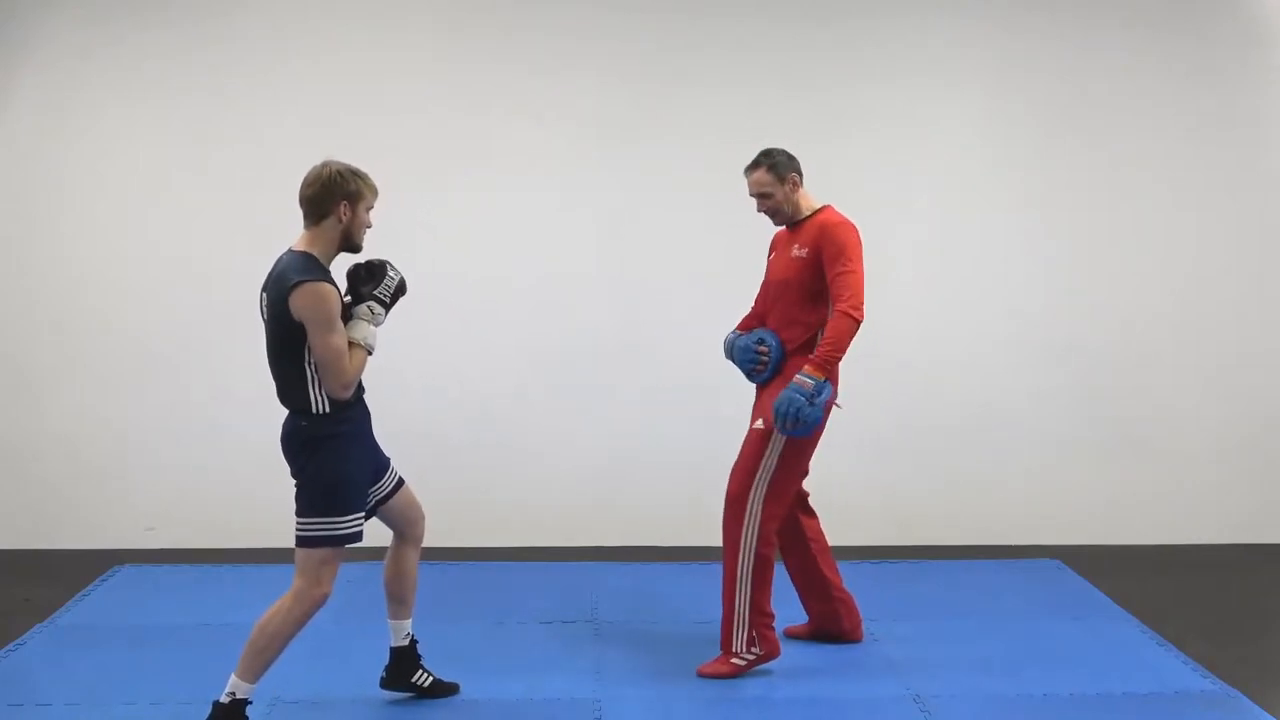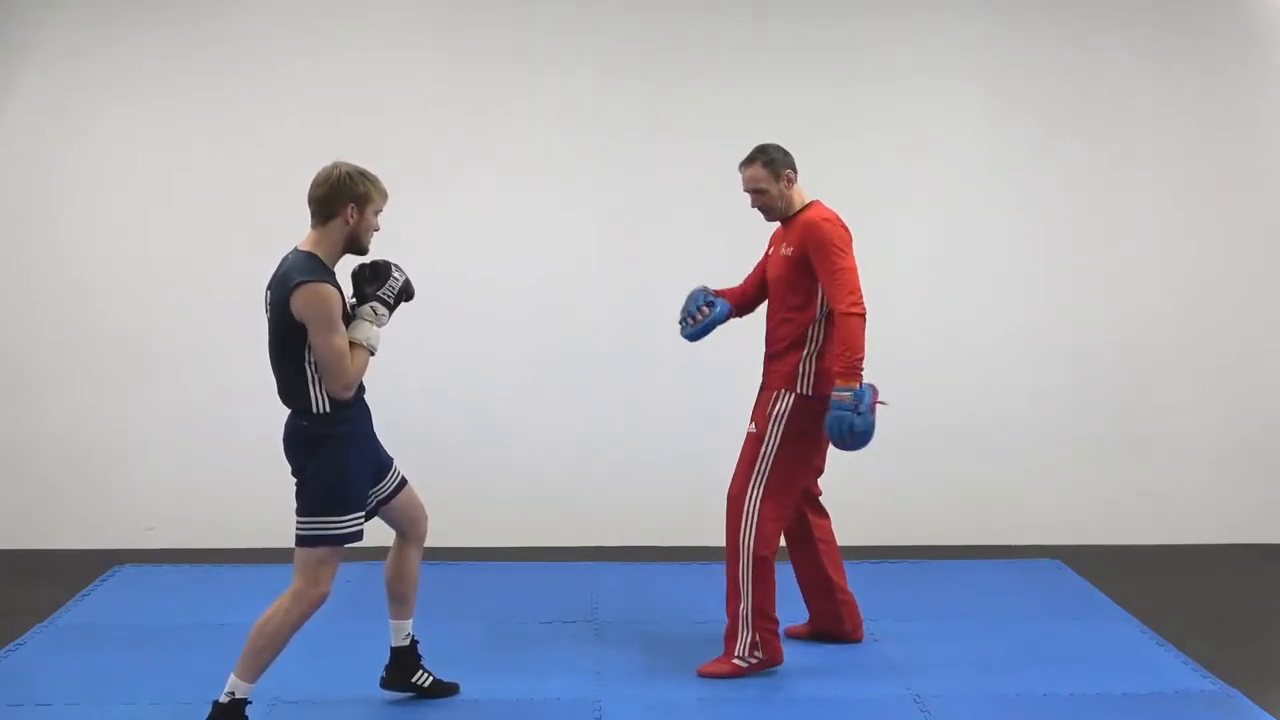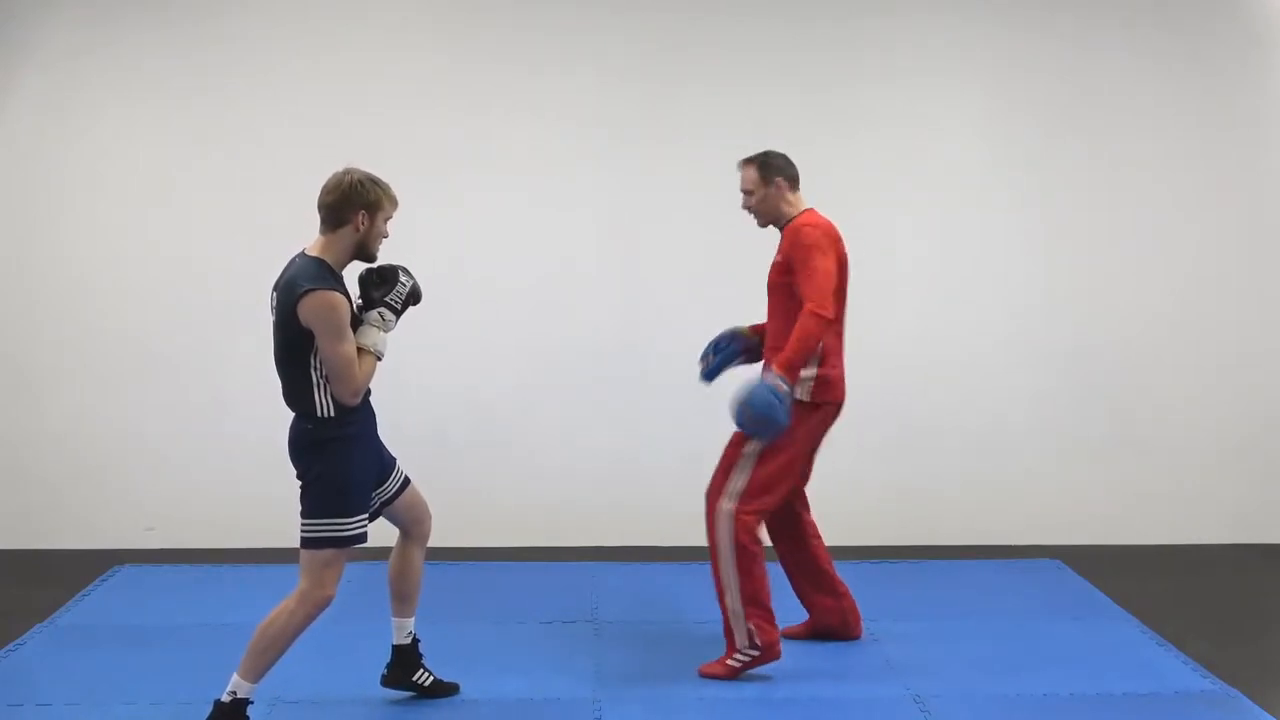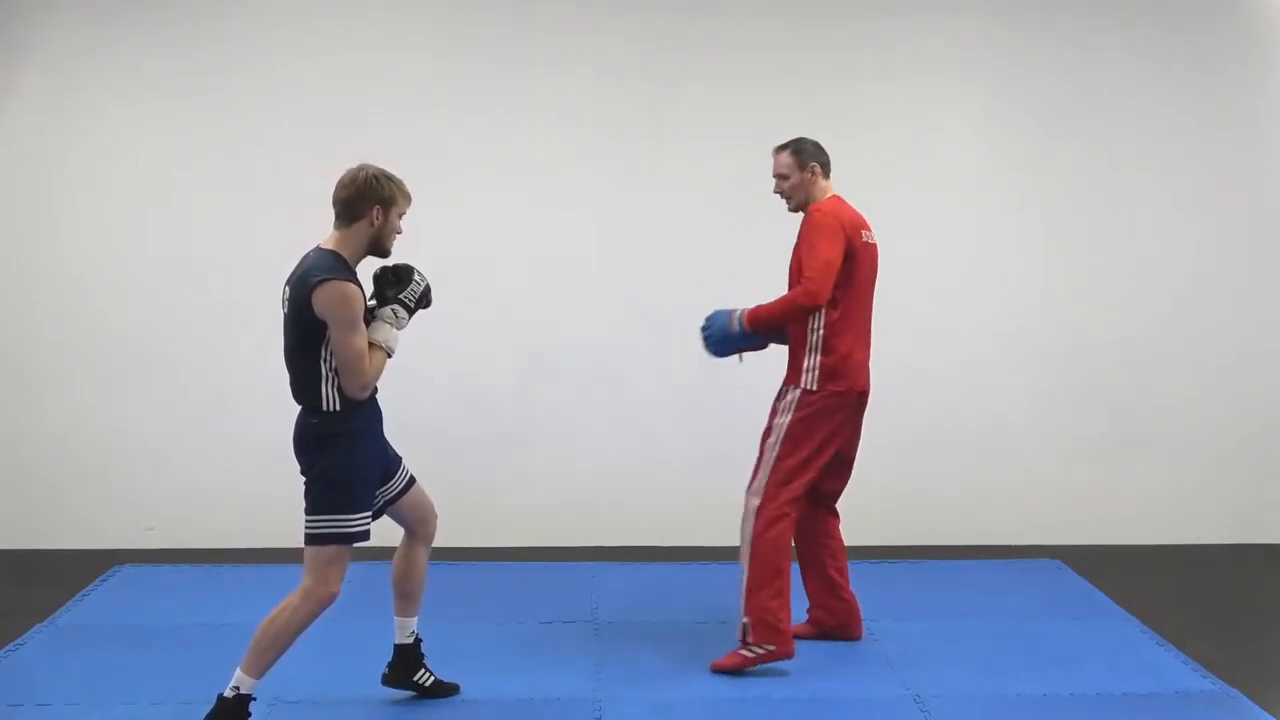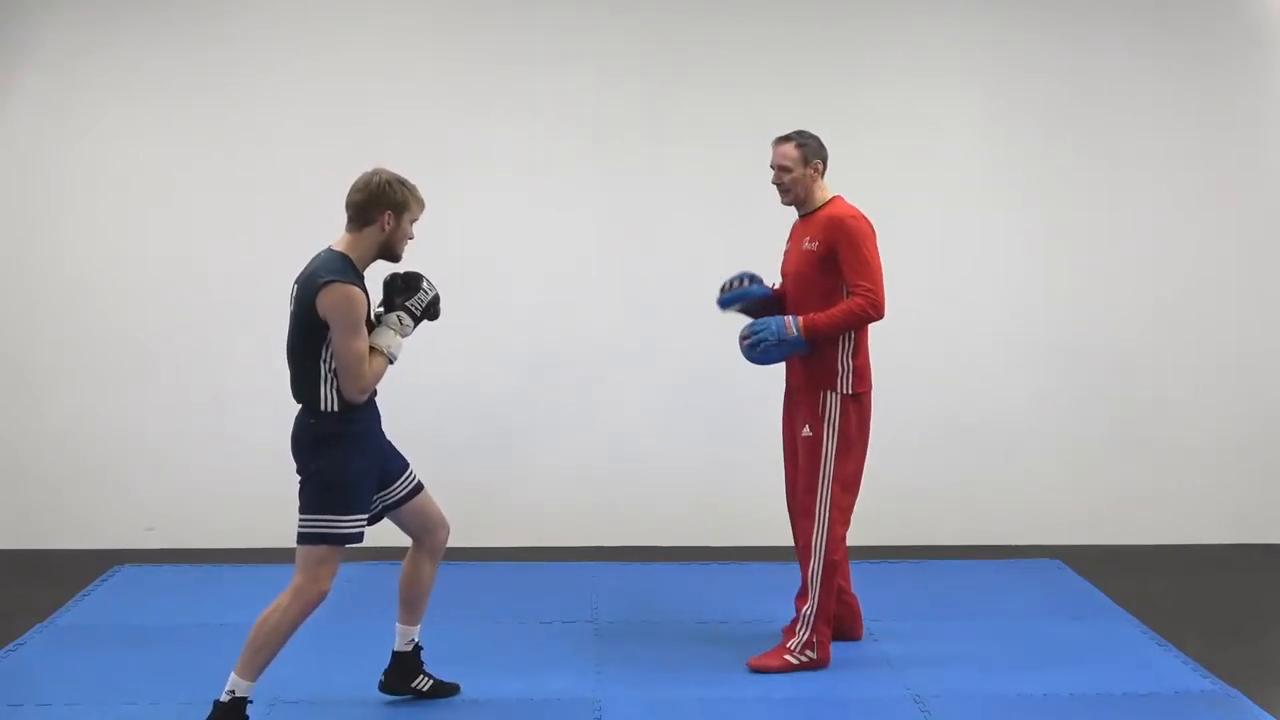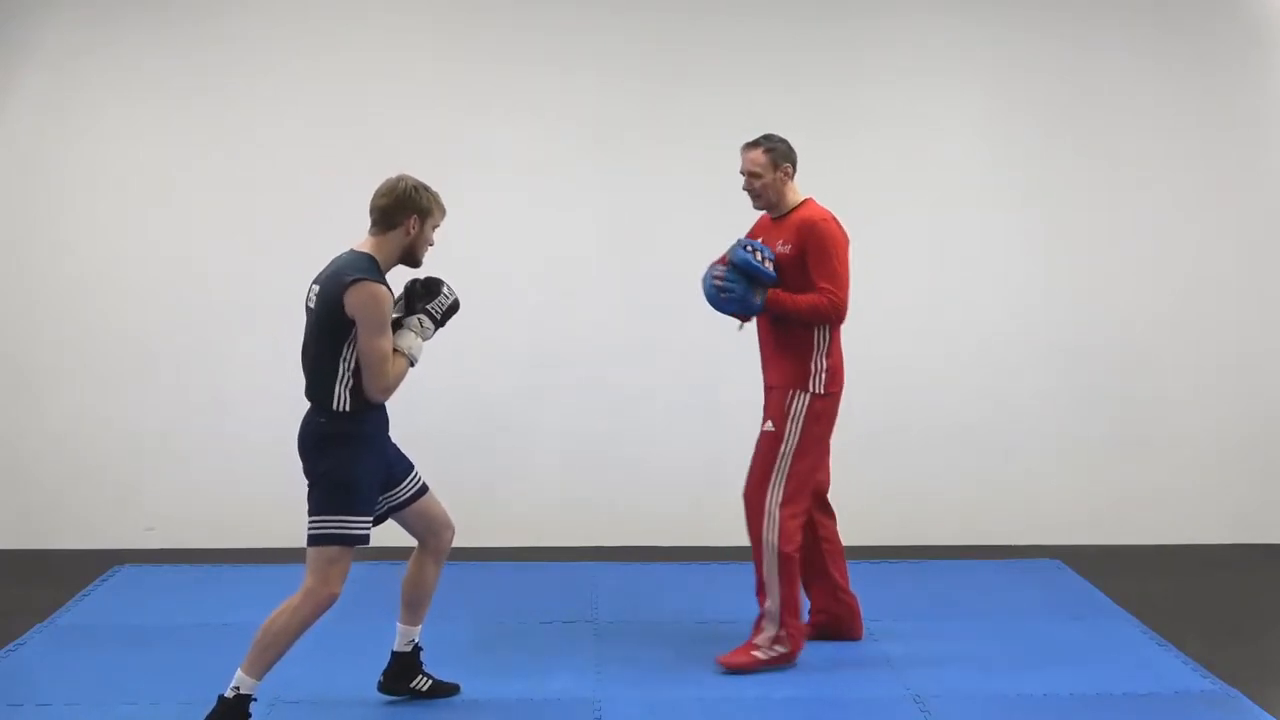
dt=0.5s
person 1, frame 1
left shoulder: (293, 269)
right shoulder: (312, 286)
right elbow: (341, 381)
left wrist: (355, 305)
right wrist: (369, 312)
left hip: (343, 433)
right hip: (326, 440)
left knee: (411, 524)
right knee: (313, 589)
left ankle: (402, 662)
person 1, frame 2
left shoulder: (301, 268)
right shoulder: (313, 287)
right elbow: (343, 381)
left wrist: (363, 306)
right wrist: (372, 313)
left hip: (347, 433)
right hip: (327, 441)
left knee: (414, 525)
right knee: (311, 589)
left ankle: (402, 663)
person 1, frame 3
left shoulder: (306, 270)
right shoulder: (322, 294)
right elbow: (350, 387)
left wrist: (370, 310)
right wrist: (380, 319)
left hip: (350, 435)
right hip: (332, 444)
left knee: (417, 523)
right knee: (316, 591)
left ankle: (404, 660)
person 1, frame 4
left shoulder: (319, 266)
right shoulder: (335, 286)
right elbow: (359, 381)
left wrist: (382, 308)
right wrist: (392, 315)
left hip: (354, 432)
right hip: (336, 439)
left knee: (422, 522)
right knee: (321, 588)
left ankle: (405, 660)
person 1, frame 5
left shoulder: (332, 269)
right shoulder: (341, 287)
right elbow: (357, 385)
left wrist: (393, 316)
right wrist: (397, 323)
left hip: (360, 435)
right hip: (334, 442)
left knee: (433, 533)
right knee: (311, 586)
left ankle: (403, 666)
person 1, frame 6
left shoulder: (344, 270)
right shoulder: (369, 288)
right elbow: (379, 385)
left wrist: (404, 320)
right wrist: (420, 326)
left hip: (362, 436)
right hip: (341, 442)
left knee: (438, 533)
right knee: (323, 587)
left ankle: (402, 666)
person 2, frame 1
left shoulder: (833, 230)
right shoulder: (783, 239)
left elbow: (848, 309)
left wrist: (814, 374)
right wrist: (741, 337)
left hip: (799, 389)
right hip: (780, 385)
left knee: (750, 502)
right knee: (785, 503)
left ankle: (749, 641)
right ankle: (835, 617)
person 2, frame 2
left shoulder: (821, 227)
right shoulder: (782, 234)
left elbow: (848, 308)
right elbow: (752, 292)
left wrist: (845, 382)
right wrist: (713, 300)
left hip: (801, 387)
right hip: (789, 384)
left knee: (752, 502)
right knee: (797, 503)
left ankle: (753, 646)
right ankle: (838, 618)
person 2, frame 3
left shoulder: (810, 234)
right shoulder: (796, 236)
left elbow: (819, 312)
left wrist: (779, 374)
right wrist: (750, 339)
left hip: (800, 392)
right hip: (794, 389)
left knee: (731, 504)
right knee: (782, 506)
left ankle: (751, 640)
right ankle: (835, 615)
person 2, frame 4
left shoulder: (823, 218)
right shoulder: (853, 223)
left elbow: (810, 296)
left wrist: (746, 322)
right wrist: (768, 327)
left hip: (817, 383)
right hip: (844, 381)
left knee: (768, 502)
right knee: (814, 501)
left ankle: (766, 636)
right ankle: (835, 616)
person 2, frame 5
left shoulder: (846, 223)
right shoulder: (802, 227)
left elbow: (869, 302)
left wrist: (800, 329)
right wrist: (762, 298)
left hip: (836, 389)
right hip: (804, 386)
left knee: (822, 511)
right knee: (808, 507)
left ankle: (809, 640)
right ankle: (840, 616)
person 2, frame 6
left shoulder: (817, 226)
right shoulder: (763, 227)
left elbow: (831, 306)
right elbow: (731, 289)
left wrist: (763, 297)
right wrist: (730, 273)
left hip: (807, 386)
right hip: (785, 384)
left knee: (770, 500)
right knee: (805, 502)
left ankle: (777, 634)
right ankle: (837, 614)
